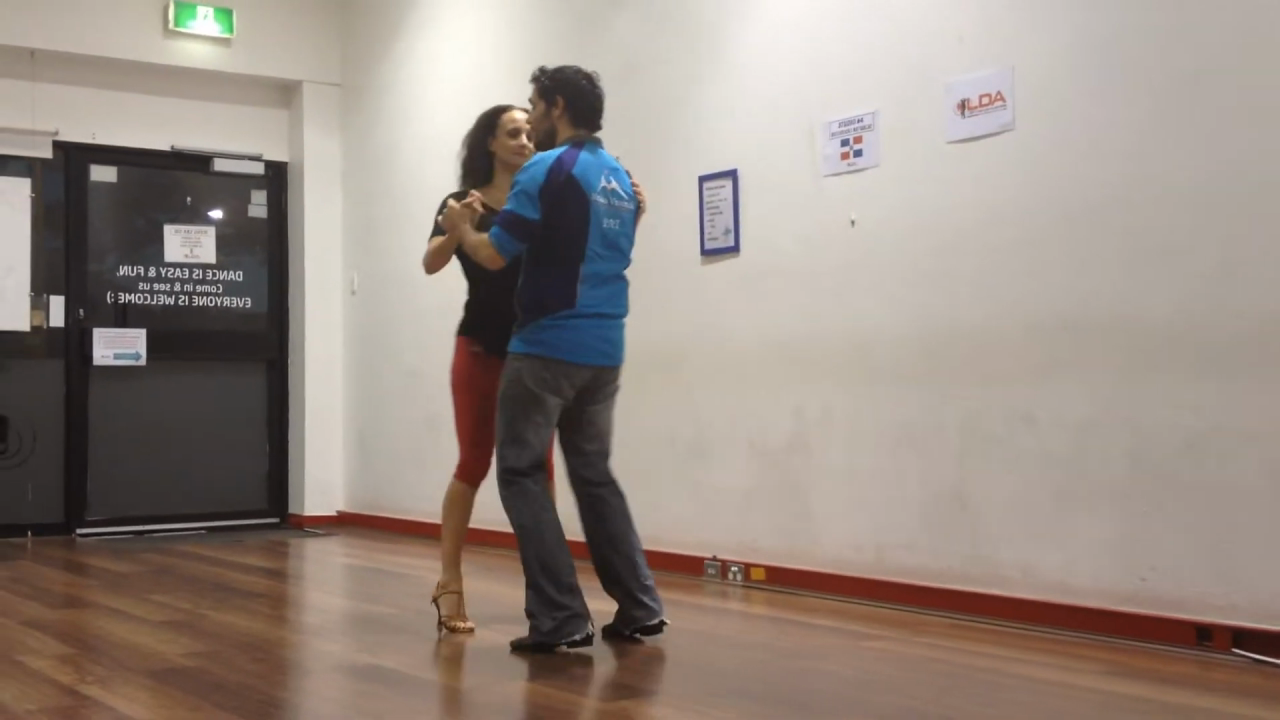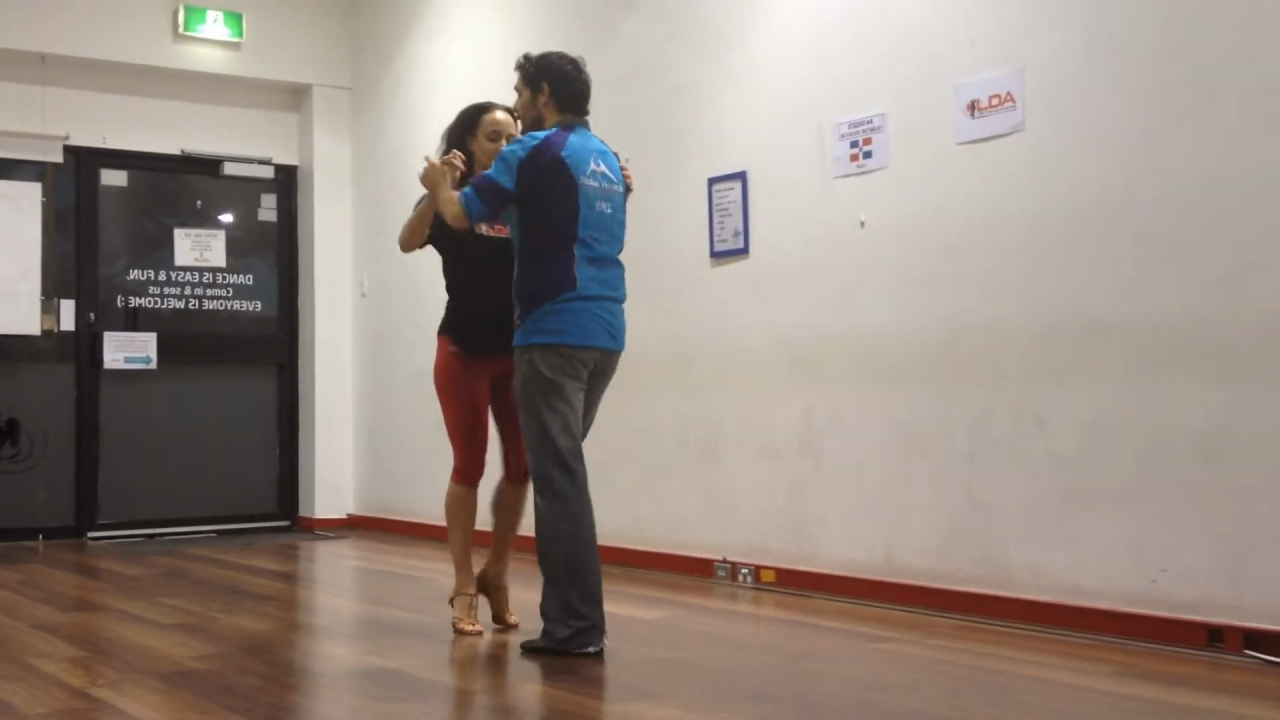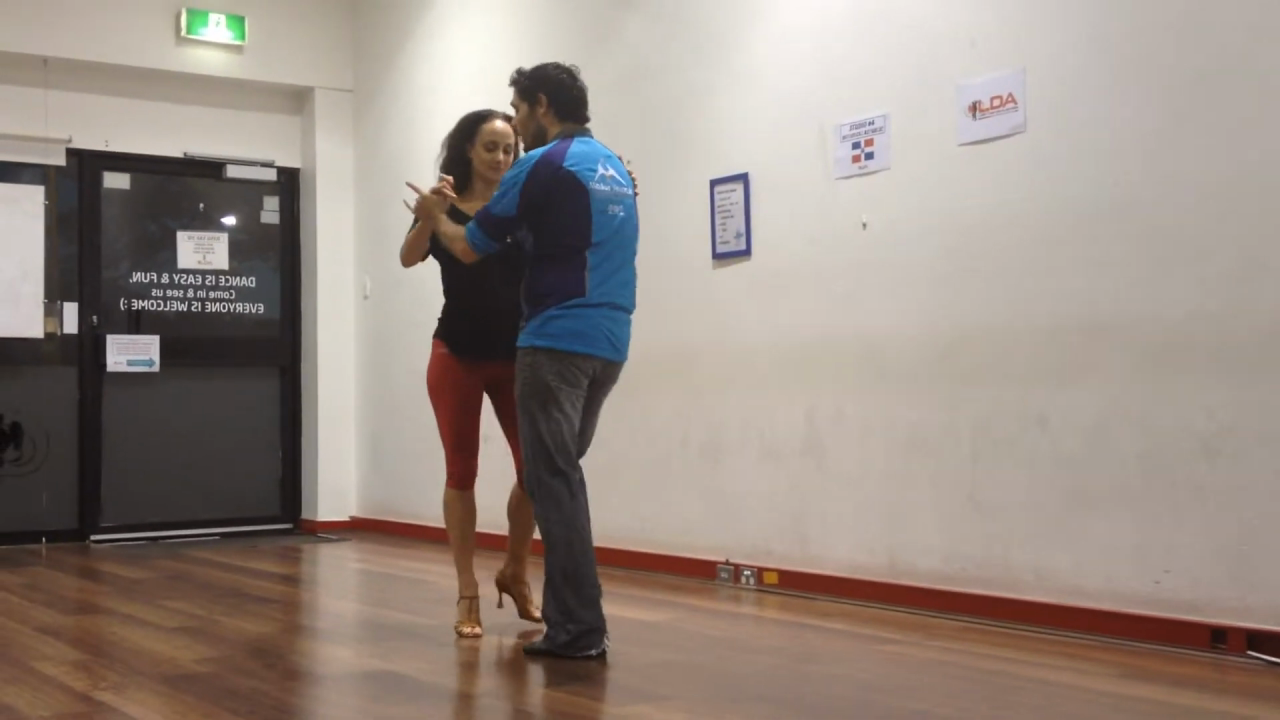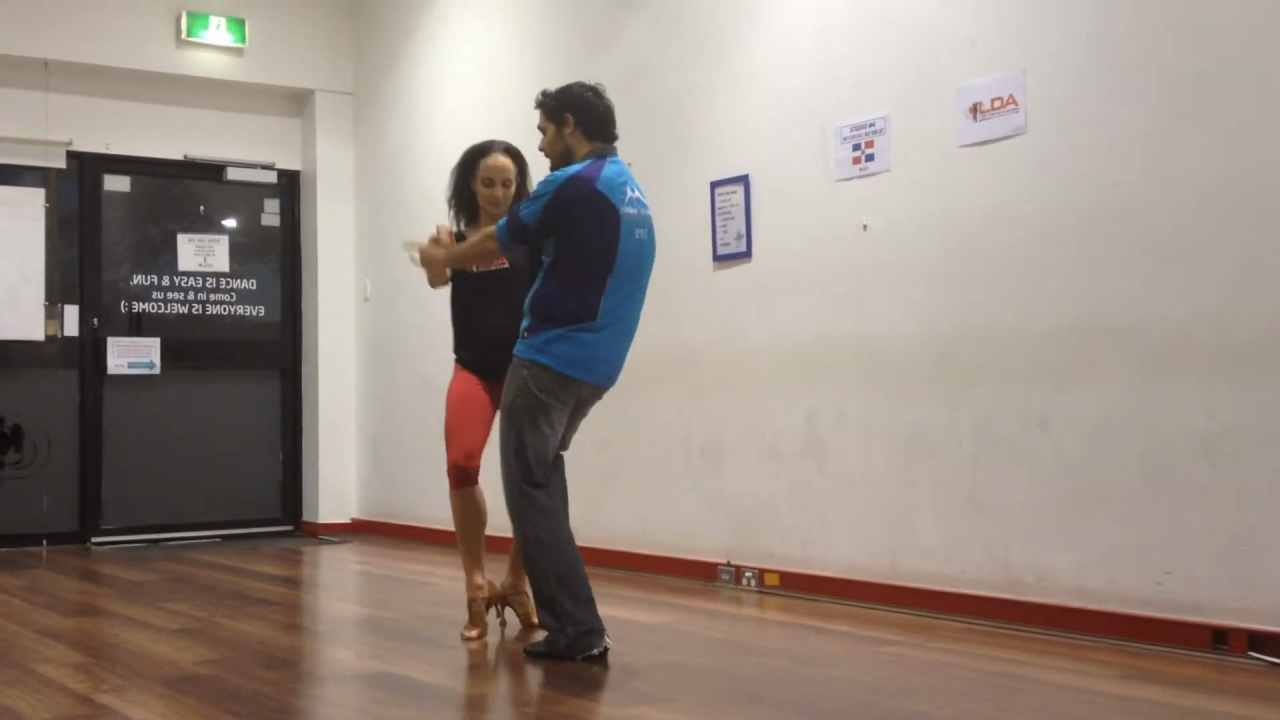
dt=0.4s
person 1, frame 1
left shoulder: (548, 170)
right shoulder: (620, 177)
left elbow: (496, 254)
left wrist: (461, 227)
left hip: (547, 347)
right hip: (604, 348)
left knee: (522, 477)
right knee: (593, 474)
left ankle: (560, 619)
right ankle: (639, 603)
person 1, frame 2
left shoulder: (537, 150)
right shoulder: (607, 158)
left elbow: (461, 213)
left wrist: (439, 183)
left hip: (554, 333)
right hip: (604, 333)
left knee: (558, 476)
right knee: (560, 469)
left ankle: (575, 626)
right ankle: (575, 610)
person 1, frame 3
left shoulder: (545, 165)
right shoulder: (614, 166)
left elbow: (471, 247)
left wrist: (438, 216)
left hip: (558, 340)
right hip: (608, 343)
left knee: (551, 483)
right knee: (560, 476)
left ankle: (577, 629)
right ankle: (575, 617)
person 1, frame 4
left shoulder: (575, 183)
right shoulder: (630, 189)
left elbow: (501, 243)
left wrist: (444, 257)
left hip: (552, 358)
right hip: (598, 363)
left knee: (531, 491)
right knee: (543, 477)
left ankle: (577, 630)
right ankle: (570, 621)
person 2, frame 1
right shoulder: (463, 204)
right elbow: (430, 264)
right hip: (481, 350)
left knee: (540, 465)
right knee: (473, 466)
right ankle: (449, 586)
person 2, frame 2
right shoulder: (444, 201)
right elbow: (408, 242)
right wrist: (436, 191)
left hip: (518, 351)
right hip: (463, 349)
left knee: (519, 466)
right knee: (469, 466)
left ankle: (496, 577)
right ankle: (464, 588)
person 2, frame 3
right shoulder: (444, 210)
right elbow: (408, 257)
right wrist: (424, 220)
left hip: (516, 356)
right hip: (456, 355)
right knee: (461, 471)
left ankle: (515, 572)
right ankle: (467, 592)
person 2, frame 4
right shoulder: (455, 243)
right elbow: (436, 276)
right hip: (474, 370)
right knee: (461, 464)
left ankle: (514, 586)
right ankle: (476, 585)
